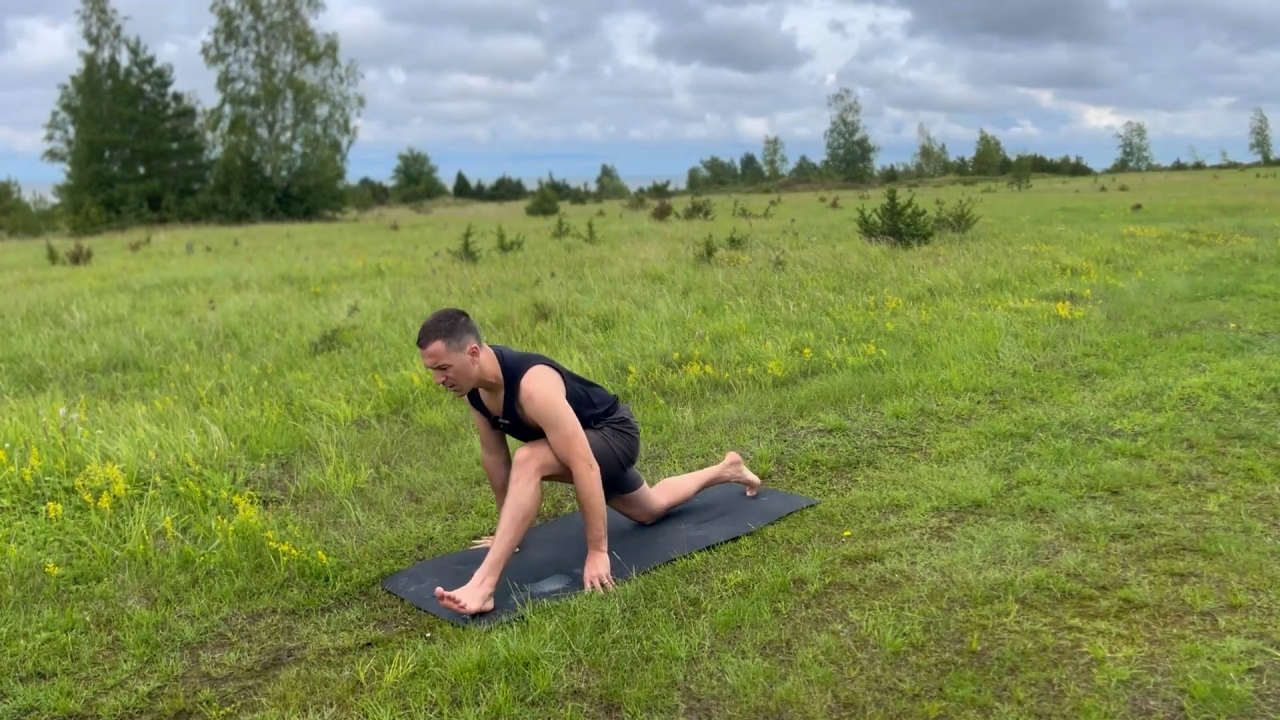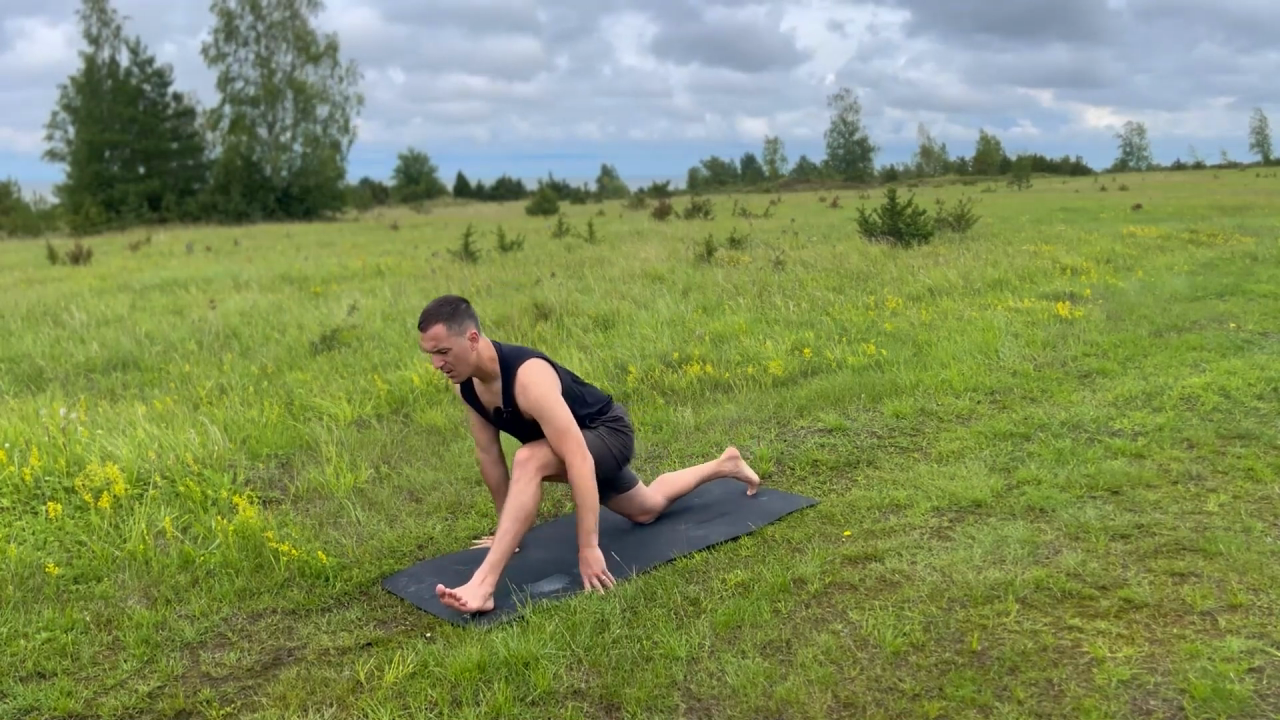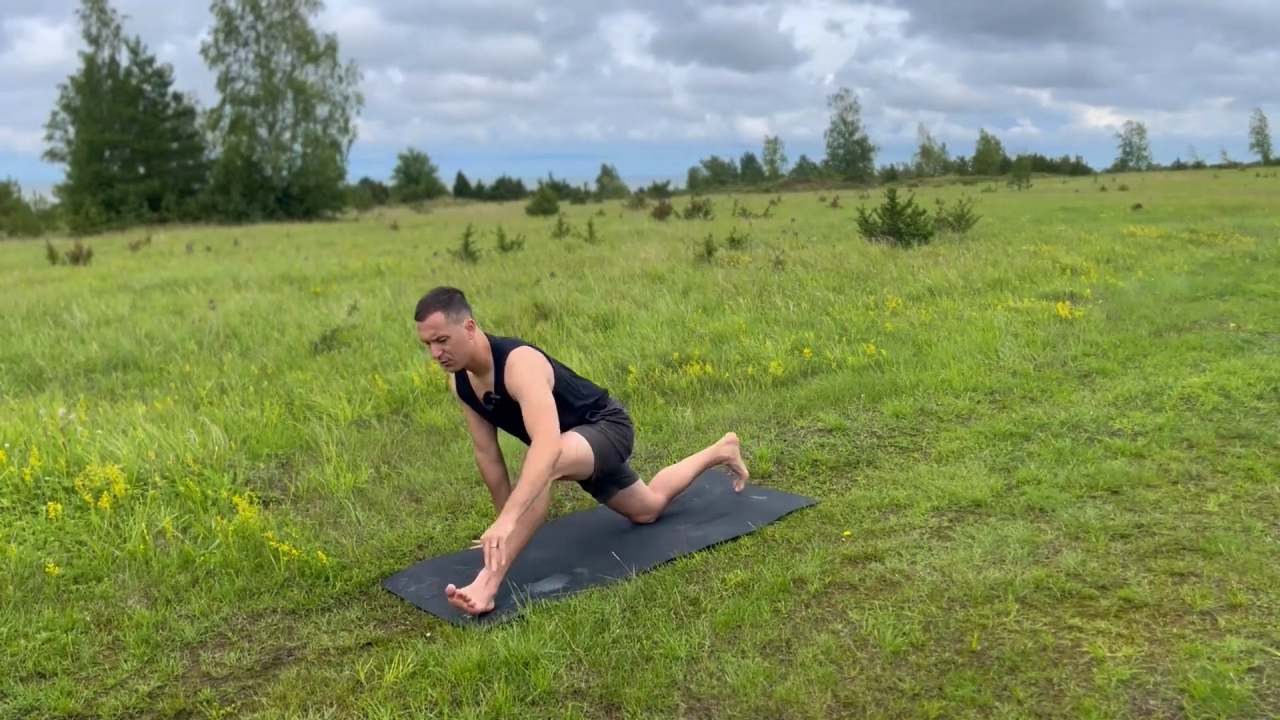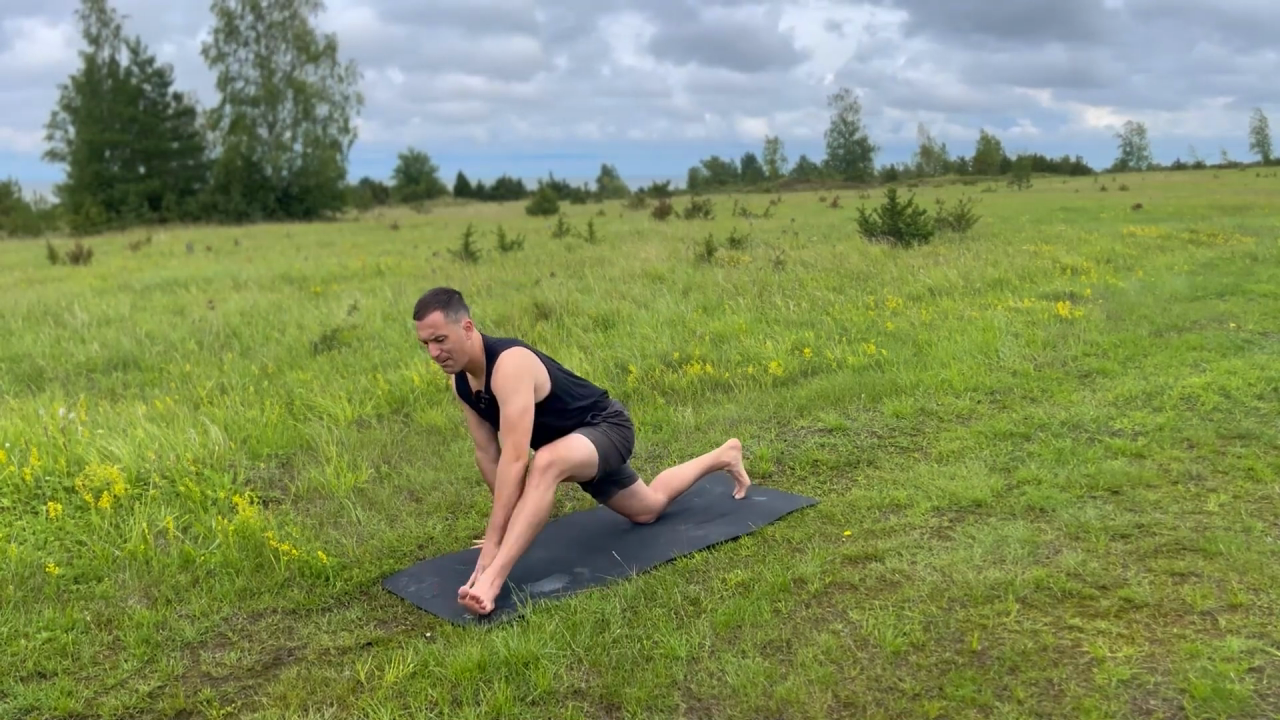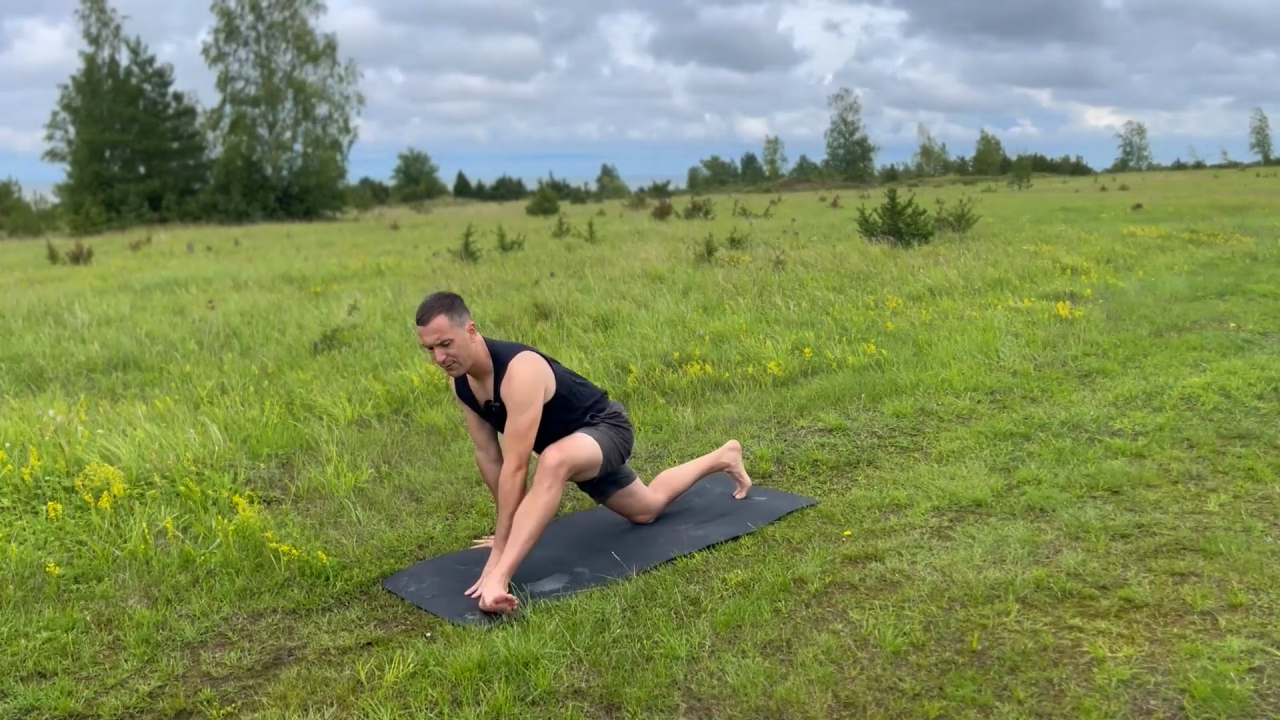
dt=0.3s
person 1, frame 1
left shoulder: (532, 386)
right shoulder: (472, 381)
left elbow: (585, 468)
right elbow: (494, 456)
left wrist: (598, 552)
right wrist: (505, 530)
left hip: (612, 432)
right hip: (587, 438)
left knee: (528, 461)
right knee: (650, 510)
left ankle: (482, 586)
right ankle: (727, 470)
person 1, frame 2
left shoulder: (528, 378)
right shoulder: (465, 381)
left elbow: (579, 461)
right elbow: (488, 455)
left wrist: (589, 547)
right wrist: (506, 530)
left hip: (607, 431)
right hip: (584, 440)
left knee: (529, 461)
right knee: (648, 510)
left ankle: (483, 585)
right ankle: (724, 465)
person 1, frame 3
left shoulder: (518, 362)
right shoulder: (459, 382)
left elbow: (549, 446)
right elbow: (486, 454)
left wrist: (507, 520)
right wrist: (505, 524)
left hip: (605, 425)
right hip: (579, 443)
left knee: (543, 465)
right knee: (648, 510)
left ankle: (487, 584)
right ankle: (721, 451)
person 1, frame 4
left shoulder: (510, 365)
right shoulder: (460, 381)
left elbow: (514, 459)
right elbow: (486, 453)
left wrist: (492, 546)
right wrist: (505, 529)
left hip: (605, 427)
right hip: (578, 443)
left knee: (547, 463)
right knee: (649, 510)
left ankle: (491, 582)
right ankle: (723, 456)
person 1, frame 5
left shoulder: (519, 371)
right shoulder: (460, 382)
left elbow: (515, 467)
right elbow: (487, 455)
left wrist: (498, 549)
right wrist: (506, 531)
left hip: (604, 427)
right hip: (579, 443)
left knee: (555, 461)
right knee: (647, 510)
left ankle: (498, 580)
right ankle: (723, 457)
